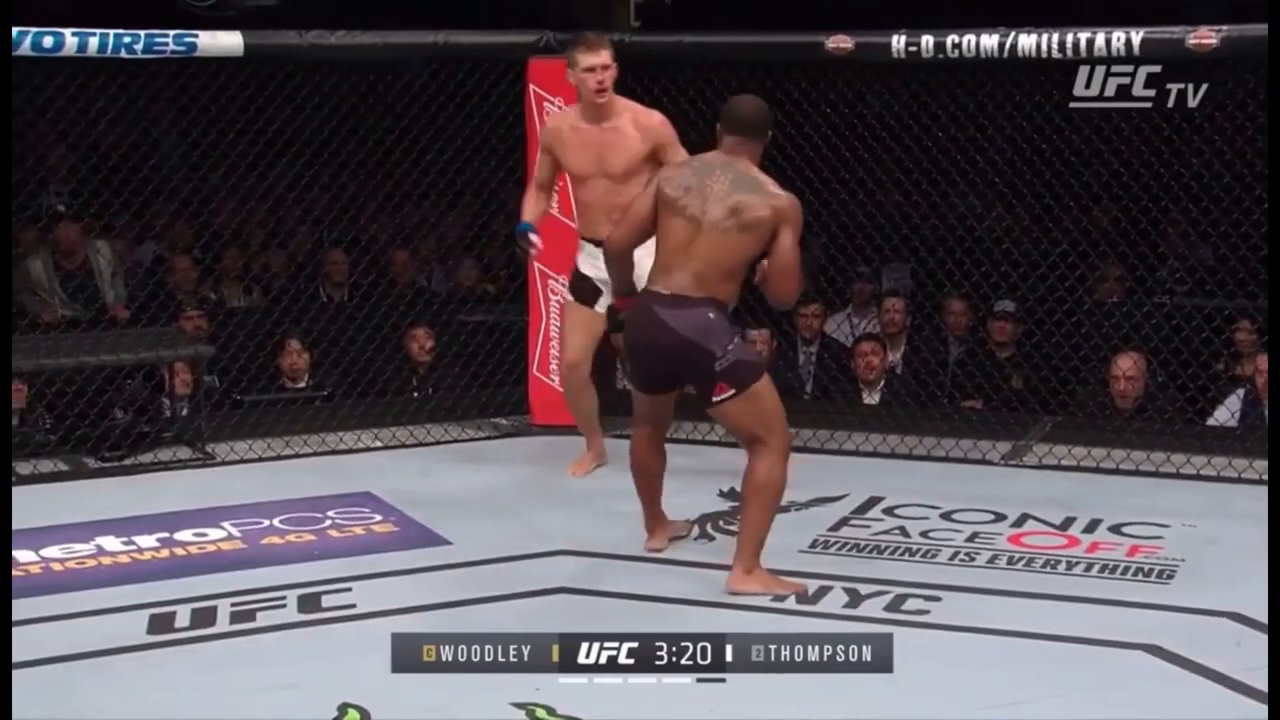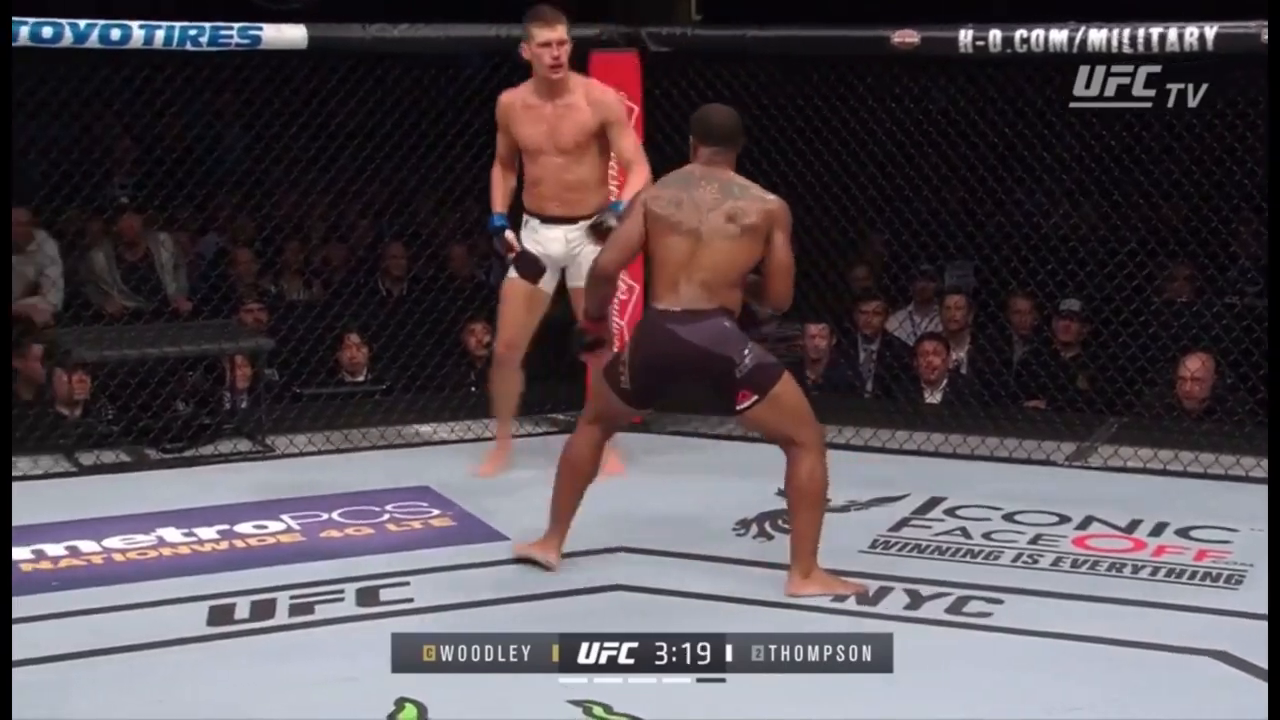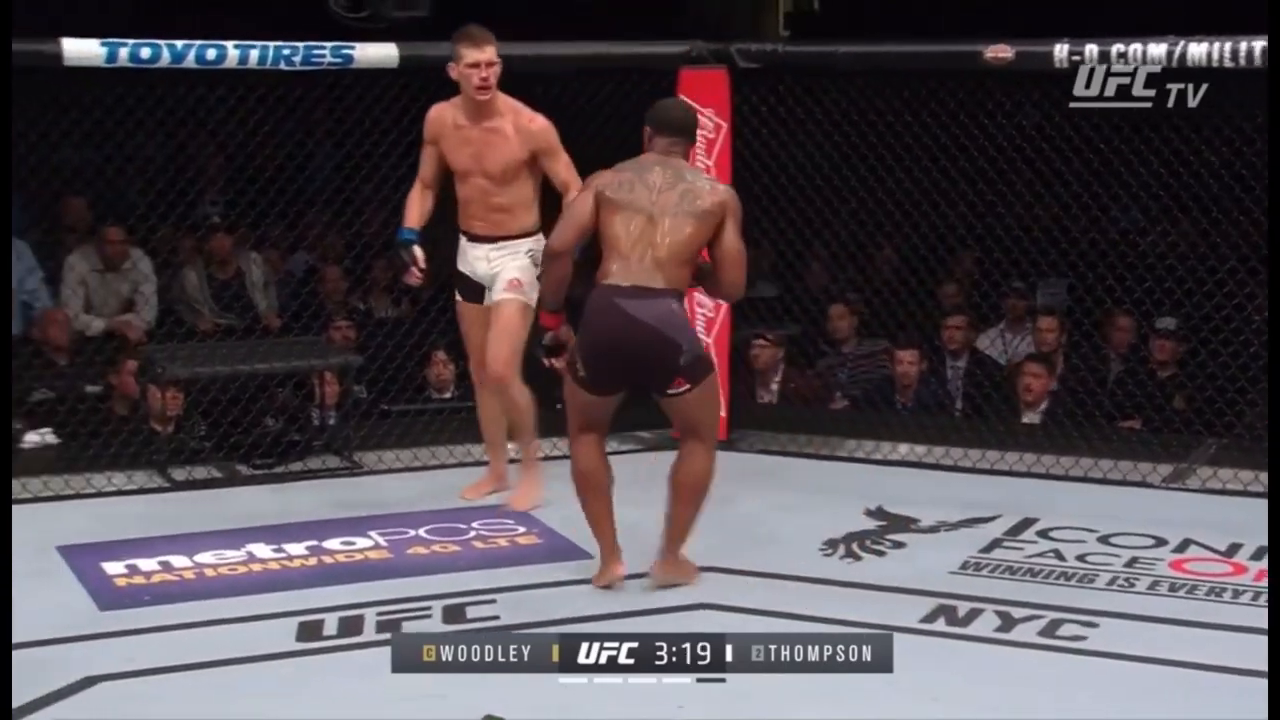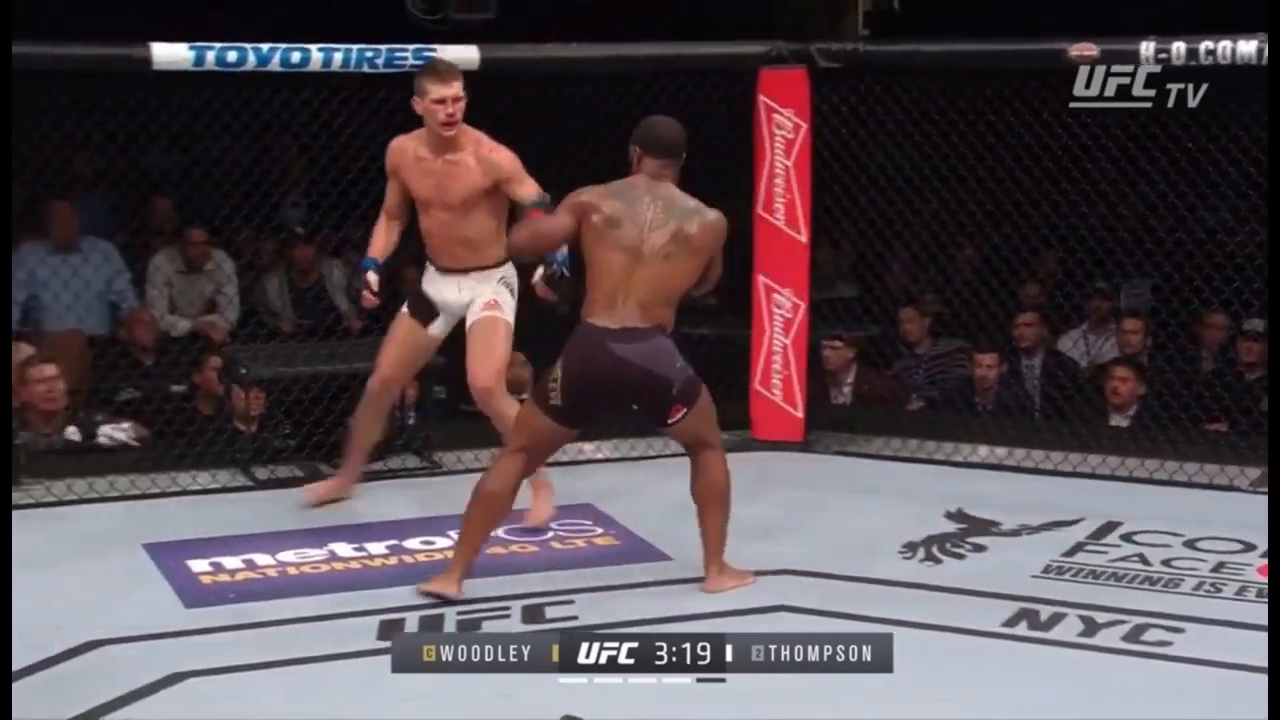
dt=0.3s
person 1, frame 1
left shoulder: (672, 174)
right shoulder: (779, 202)
left elbow: (617, 243)
right elbow: (783, 296)
left wrist: (624, 298)
right wrist: (774, 269)
left hip: (648, 318)
right hip: (704, 328)
left knee: (648, 423)
right knee: (771, 441)
left ankle: (655, 526)
right ankle: (747, 570)
person 1, frame 2
left shoulder: (654, 195)
right shoulder: (771, 208)
left elbow: (607, 267)
right elbow: (781, 299)
left wrist: (592, 323)
left hip: (657, 339)
right hip: (717, 343)
left knee: (592, 427)
right knee: (806, 442)
left ankle: (550, 544)
right ankle: (805, 573)
person 1, frame 3
left shoulder: (606, 181)
right shoulder: (719, 197)
left elbow: (559, 248)
right elbow: (731, 288)
left wrist: (552, 319)
left hip: (605, 314)
right hip: (666, 322)
left knee: (585, 433)
right knee: (700, 440)
left ankle: (609, 558)
right ankle: (671, 558)
person 1, frame 4
left shoulder: (593, 201)
right shoulder: (710, 222)
left elbow: (523, 242)
left wrist: (540, 213)
left hip: (591, 353)
right hip: (653, 359)
left knee: (517, 456)
right knee: (708, 448)
left ankle: (455, 574)
right ankle: (716, 569)
person 2, frame 1
left shoulder: (650, 124)
right shoulder: (557, 128)
right elbow: (541, 186)
right wrist: (527, 226)
left hip: (644, 252)
right hip: (592, 257)
right knee: (572, 365)
right ankle: (593, 448)
person 2, frame 2
left shoulder: (602, 101)
right shoulder: (510, 104)
left elbow: (638, 167)
left wrist: (619, 209)
right wrist: (498, 218)
left hip: (588, 233)
right hip: (535, 233)
right knee: (507, 349)
right ankle: (501, 442)
person 2, frame 3
left shoulder: (531, 126)
right shoulder: (439, 120)
left elbow: (573, 190)
right elbow: (425, 186)
right wrist: (410, 237)
left hip: (517, 251)
right hip: (469, 251)
left knee: (501, 370)
right knee: (481, 371)
left ankle: (530, 468)
right ankle: (496, 469)
person 2, frame 4
left shoulder: (494, 159)
right shoulder: (401, 152)
left elbow: (547, 212)
right elbow: (390, 216)
right wrist: (369, 266)
left hip: (487, 284)
right hip: (436, 281)
left knee: (486, 387)
right knee: (382, 384)
left ankle: (538, 484)
right ankle: (347, 476)
